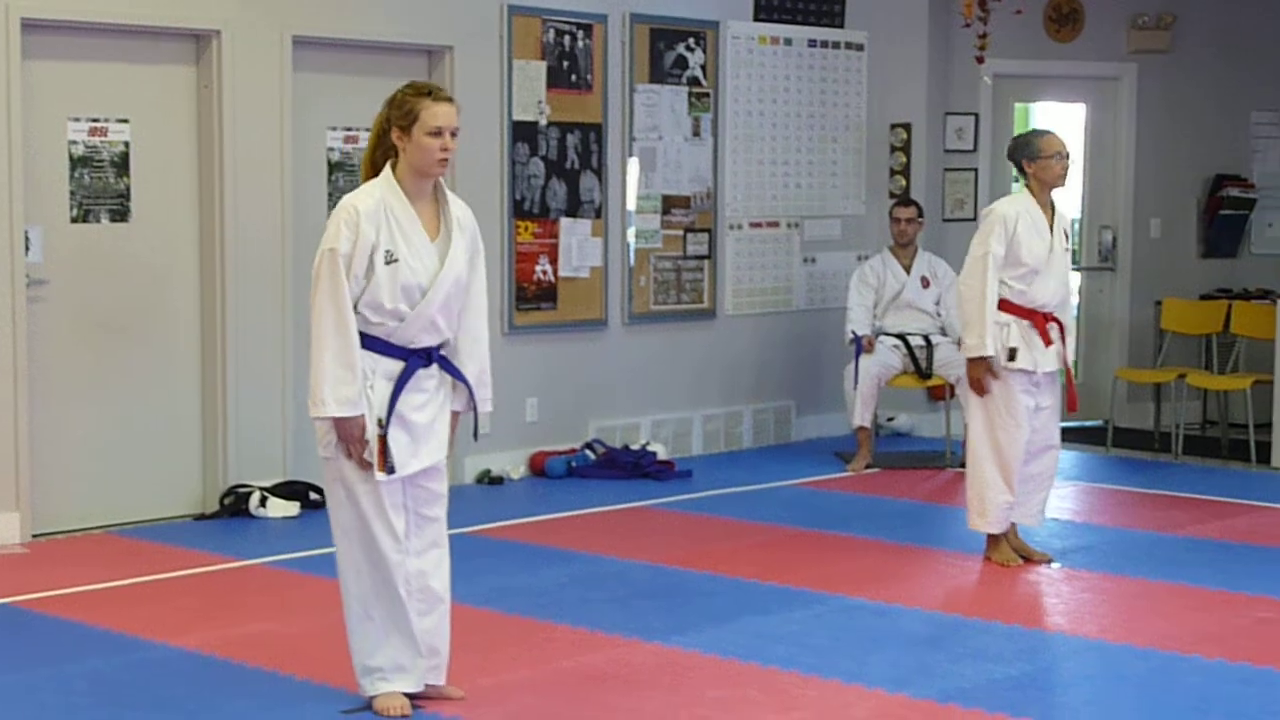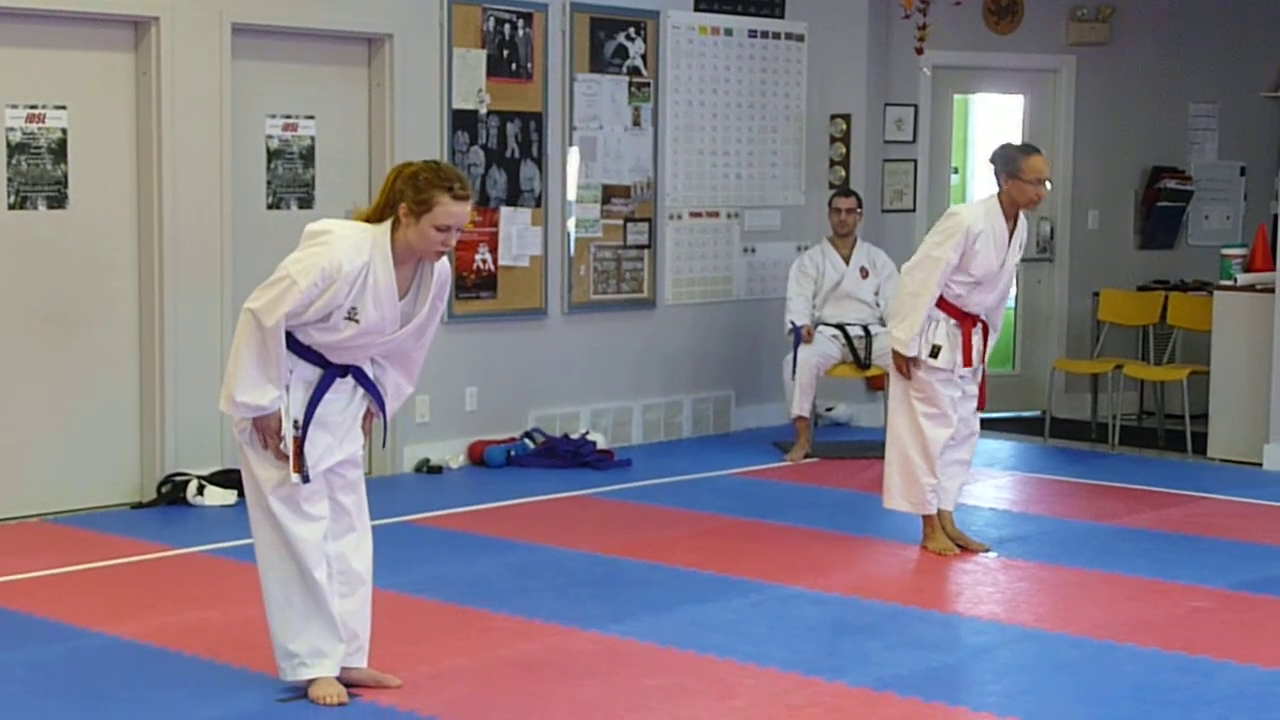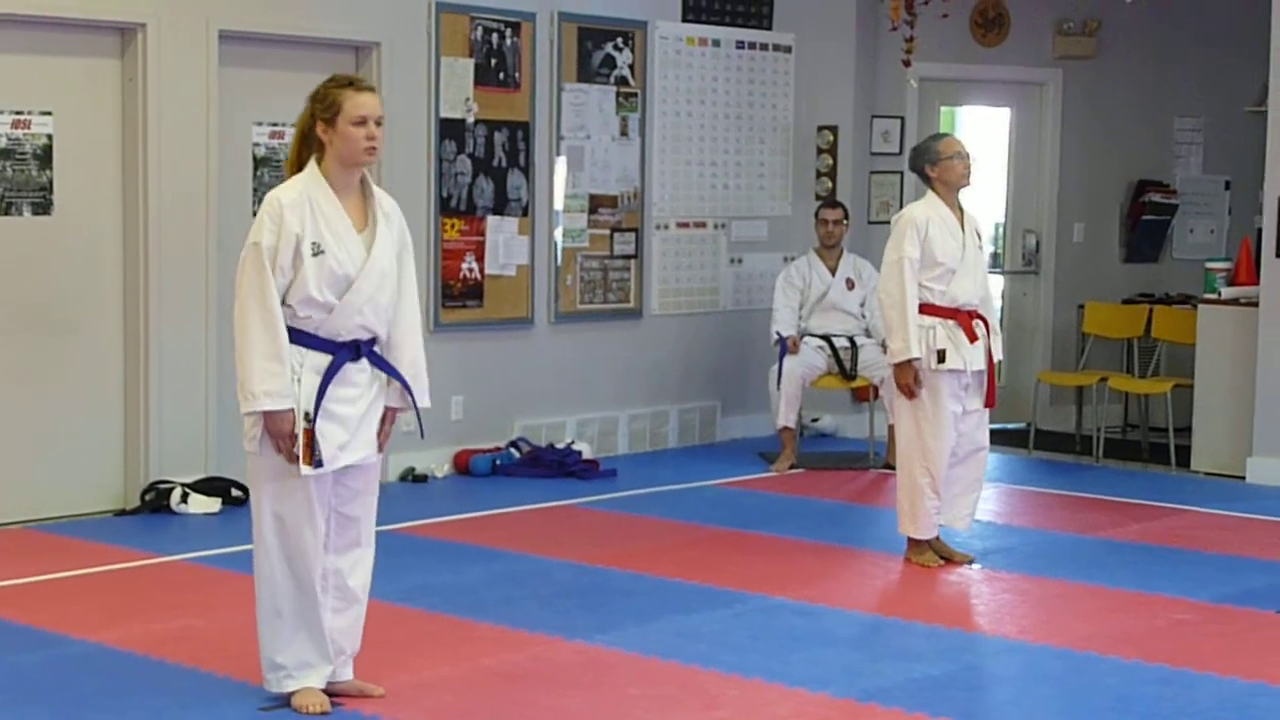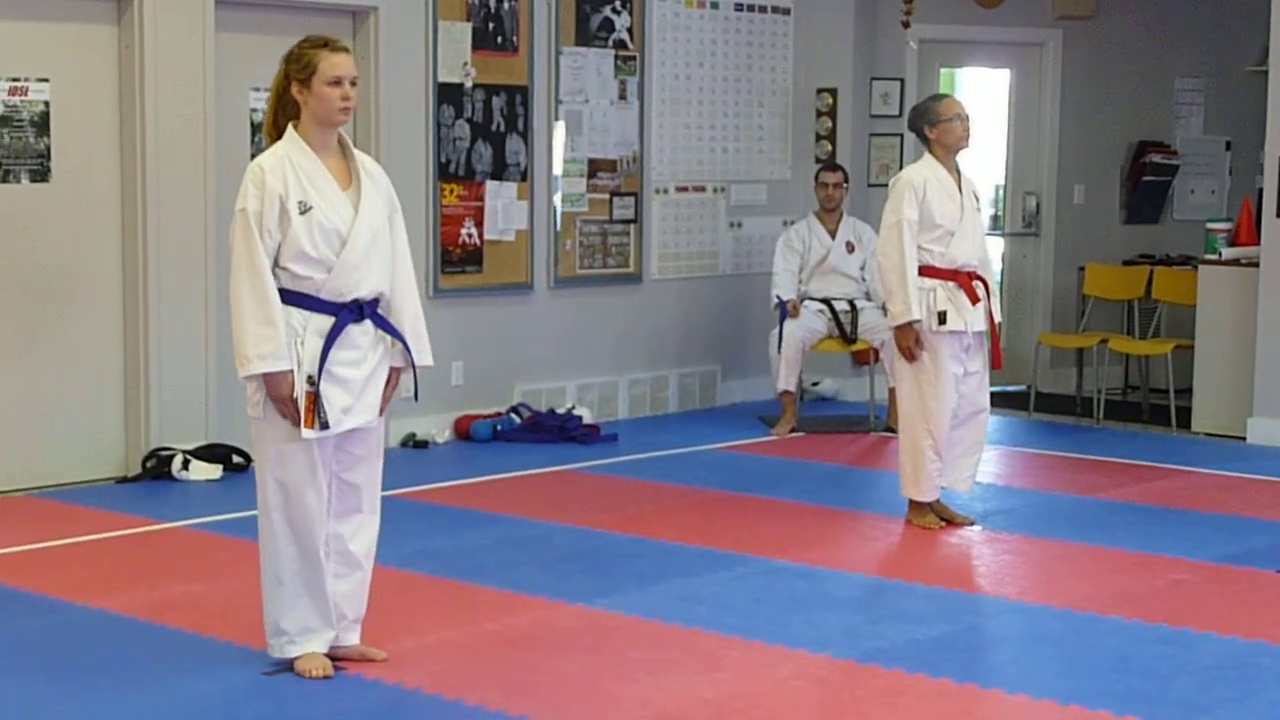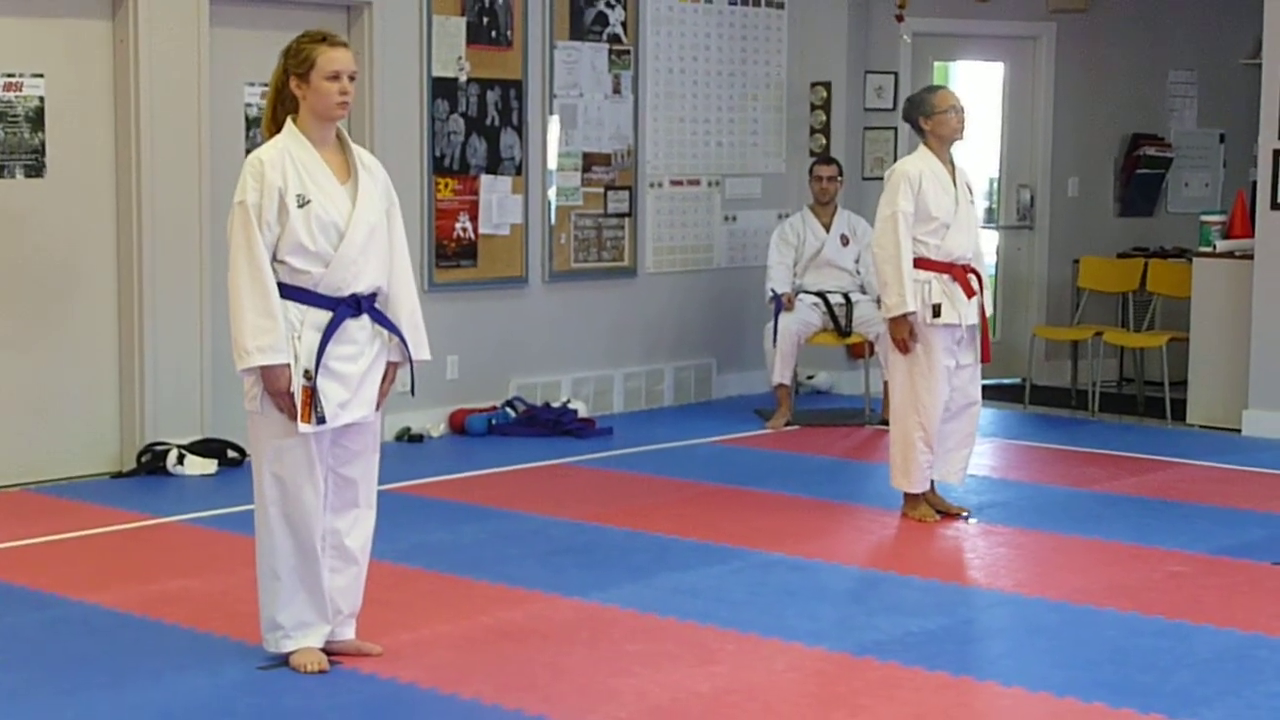
dt=0.7s
person 1, frame 1
left shoulder: (459, 219)
right shoulder: (360, 211)
left elbow: (467, 318)
right elbow: (333, 311)
left wrist: (460, 398)
right wrist: (346, 407)
left hip: (426, 389)
right hip: (367, 389)
left knee: (426, 534)
right knee: (376, 538)
left ankle: (420, 668)
person 1, frame 2
left shoulder: (436, 274)
right shoulder: (342, 254)
right elbow: (262, 316)
left wrist: (372, 406)
right wrist: (263, 404)
left hip: (338, 392)
right hip: (283, 387)
left knee: (348, 523)
right knee: (299, 526)
left ankle: (345, 656)
right ankle: (314, 663)
person 1, frame 3
left shoulder: (388, 213)
right shoulder: (286, 206)
left elbow: (400, 309)
right elbow: (259, 308)
left wrist: (393, 394)
right wrist: (272, 402)
left hip: (359, 387)
right hip: (299, 384)
left knee: (350, 535)
right knee: (295, 534)
left ankle: (334, 665)
person 1, frame 4
left shoulder: (371, 174)
right shoulder: (270, 173)
left elbow: (395, 266)
right elbow: (253, 275)
left wrist: (395, 354)
right wrist: (273, 367)
left hip: (361, 351)
right hip: (300, 348)
left knee: (355, 497)
right knee: (299, 497)
left ankle: (340, 628)
right ankle: (300, 636)
person 1, frame 5
left shoulder: (369, 169)
right shoulder: (269, 166)
left elbow: (392, 261)
right elbow: (251, 268)
left wrist: (394, 347)
right wrist: (270, 358)
left hip: (358, 346)
right hip: (297, 343)
left knee: (351, 491)
right knee: (295, 492)
left ankle: (335, 623)
right ankle: (296, 631)
person 2, frame 1
left shoulder: (1059, 222)
right shoulder: (1004, 213)
right elbow: (977, 283)
left wrist: (1061, 347)
right wrist: (979, 353)
left hip: (1045, 346)
right hip: (1006, 342)
left knee: (1041, 445)
right knee: (1003, 441)
left ankle: (1013, 534)
right ankle: (996, 539)
person 2, frame 2
left shoulder: (1019, 226)
right shoulder: (966, 220)
right elbow: (920, 279)
left wrist: (983, 342)
right wrist: (904, 343)
left hip: (966, 338)
right hip: (931, 336)
left knee: (962, 432)
right knee: (928, 429)
left ankle: (946, 521)
right ankle: (931, 528)
person 2, frame 3
left shoulder: (970, 221)
right shoulder: (915, 218)
right elbow: (895, 289)
left wrist: (989, 345)
right wrist: (903, 355)
left hip: (970, 344)
right hip: (933, 343)
left knee: (969, 444)
right knee: (928, 444)
left ankle: (935, 535)
right ankle: (917, 540)
person 2, frame 4
left shoulder: (967, 183)
right shoulder: (912, 181)
right elbow: (895, 252)
left wrist: (988, 308)
right wrist: (904, 318)
left hip: (969, 306)
right hip: (932, 306)
left knee: (970, 406)
right knee: (930, 406)
left ankle: (937, 497)
right ankle: (919, 502)
person 2, frame 5
left shoulder: (960, 176)
right shoulder: (908, 172)
right elbow: (890, 244)
left wrist: (978, 301)
right wrist: (898, 310)
left hip: (961, 298)
right hip: (926, 298)
left knee: (962, 399)
right knee: (922, 399)
left ankle: (931, 488)
right ankle: (913, 494)
person 3, frame 1
left shoulder: (938, 268)
right shoulder: (871, 269)
left elbow: (953, 310)
right elbow: (859, 309)
right wrist: (863, 334)
left hip: (933, 343)
right hip: (889, 343)
right knee: (862, 369)
right ankle: (864, 449)
person 3, frame 2
left shoulder: (877, 258)
right shoulder: (810, 260)
left elbow: (892, 300)
right elbow: (798, 299)
right wrist: (802, 325)
left hip: (871, 333)
right hip: (828, 334)
right knee: (800, 360)
right ankle: (803, 439)
person 3, frame 3
left shoulder: (863, 270)
right shoulder: (797, 271)
left elbow: (877, 312)
right elbow: (785, 310)
right wrist: (789, 335)
left hip: (857, 344)
right hip: (814, 345)
right knee: (787, 371)
left ankle: (895, 450)
right ankle: (788, 450)
person 3, frame 4
left shoulder: (863, 233)
right shoulder: (796, 234)
left elbow: (876, 275)
right elbow: (784, 273)
right wrist: (789, 299)
left hip: (857, 307)
right hip: (814, 308)
left knee: (896, 332)
right knee: (786, 335)
left ankle: (896, 412)
right ankle: (788, 414)
person 3, frame 5
left shoulder: (858, 226)
right shoulder: (791, 227)
left elbow: (871, 268)
right elbow: (779, 267)
right wrist: (783, 292)
left hip: (852, 300)
right hip: (809, 301)
right knee: (782, 328)
left ankle: (890, 405)
right ankle: (784, 406)
